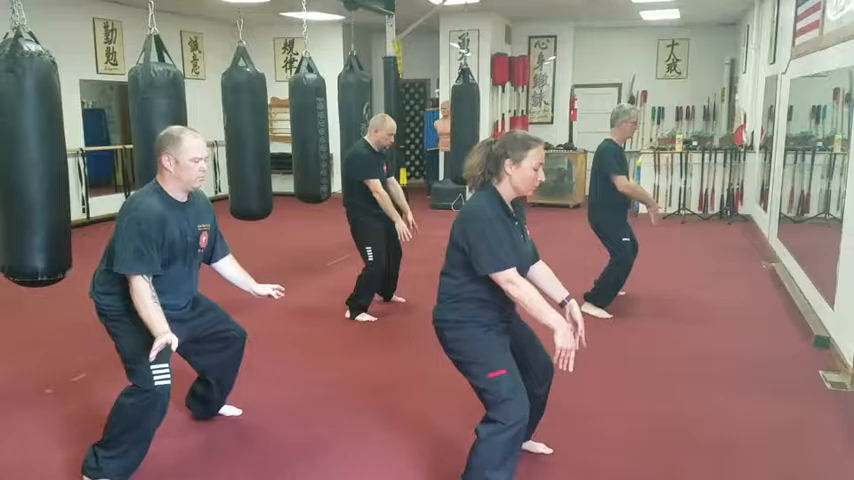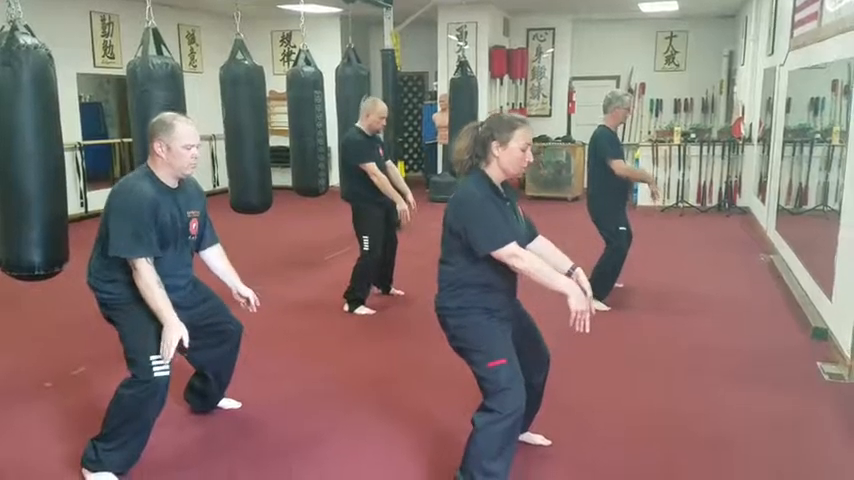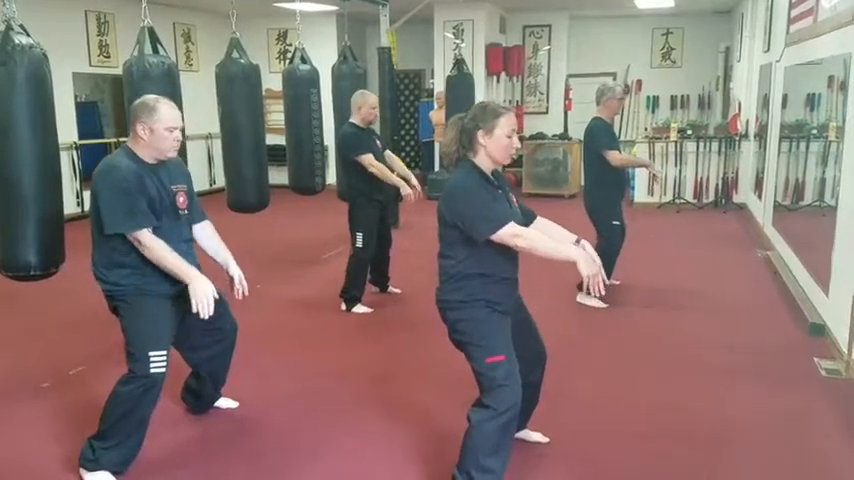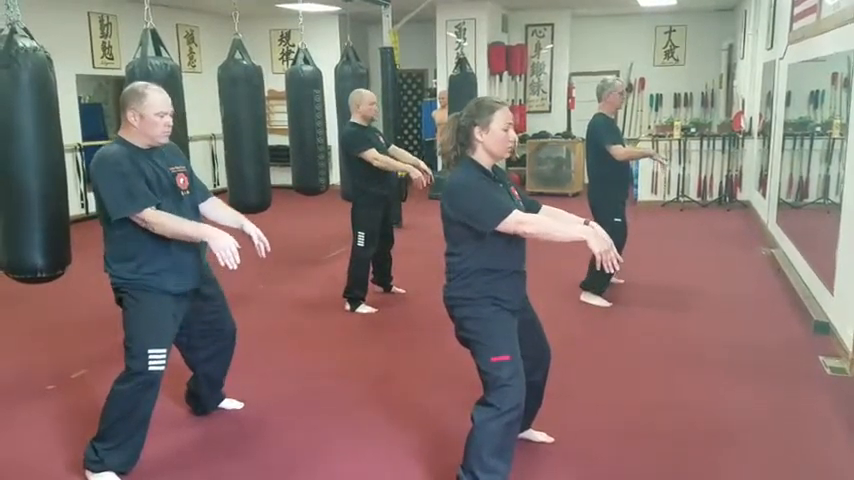
dt=0.4s
person 1, frame 1
left shoulder: (199, 203)
right shoulder: (144, 212)
left elbow: (220, 257)
right elbow: (139, 282)
left wrist: (254, 286)
right wrist: (162, 331)
left hip: (181, 301)
right hip: (129, 308)
left knee: (231, 338)
right knee: (154, 387)
left ankle: (205, 403)
person 1, frame 2
left shoulder: (191, 189)
right shoulder: (134, 195)
left elbow: (209, 246)
right elbow: (141, 267)
left wrist: (237, 285)
right wrist: (170, 321)
left hip: (179, 285)
right hip: (128, 294)
left knee: (227, 330)
right knee: (152, 375)
left ankle: (204, 396)
person 1, frame 3
left shoulder: (175, 168)
right shoulder: (116, 173)
left elbow: (199, 222)
right elbow: (143, 239)
left wrist: (229, 261)
right wrist: (193, 277)
left hip: (184, 277)
right hip: (137, 286)
left knee: (221, 330)
right knee: (148, 372)
left ankle: (202, 397)
person 1, frame 4
left shoulder: (171, 152)
right shoulder: (112, 161)
left elbow: (203, 200)
right elbow: (149, 218)
left wrist: (243, 222)
right wrist: (209, 235)
left hip: (193, 274)
right hip: (146, 284)
left knee: (219, 334)
right knee: (144, 370)
left ankle: (206, 398)
person 2, frame 1
left shoulder: (513, 208)
right shoulder: (480, 215)
left elbow: (533, 264)
right elbow: (510, 281)
left wrist: (568, 302)
right wrist: (557, 325)
left hip: (499, 314)
right hip: (468, 323)
left knee: (539, 371)
right knee: (510, 408)
left ankle: (518, 437)
person 2, frame 2
left shoulder: (503, 191)
right shoulder: (471, 198)
left elbow: (534, 240)
right elbow: (514, 257)
left wrist: (574, 270)
right wrist: (568, 288)
left hip: (500, 301)
right hip: (471, 310)
left knee: (535, 362)
right knee: (506, 396)
left ankle: (515, 429)
person 2, frame 3
left shoulder: (495, 180)
right shoulder: (463, 188)
left elbow: (534, 221)
right elbow: (516, 237)
left wrist: (579, 242)
right wrist: (577, 255)
left hip: (502, 295)
right hip: (471, 303)
left knee: (532, 359)
right knee: (502, 391)
left ankle: (513, 426)
person 2, frame 4
left shoulder: (496, 177)
right shoulder: (464, 185)
left elbow: (540, 209)
right elbow: (523, 224)
left wrist: (587, 224)
right wrist: (586, 233)
left hip: (508, 293)
right hip: (479, 301)
left knee: (536, 359)
right knee: (505, 389)
left ankle: (517, 425)
person 3, frame 1
left shoulder: (615, 149)
right shoulder: (608, 150)
left elbow: (626, 182)
right elbow: (623, 186)
left wrist: (647, 201)
right wrist: (650, 203)
left hip: (613, 212)
right hip: (604, 214)
left knee: (630, 249)
right knee: (623, 257)
left ankle: (607, 286)
right ankle: (592, 301)
person 3, frame 2
left shoulder: (609, 134)
right shoulder: (603, 136)
left elbow: (620, 168)
right elbow: (620, 169)
left wrist: (644, 178)
right wrist: (649, 179)
left hip: (611, 200)
right hip: (603, 202)
left knee: (624, 239)
right knee: (617, 246)
left ankle: (604, 279)
right ankle: (592, 295)
person 3, frame 3
left shoulder: (604, 126)
right shoulder: (597, 127)
left elbow: (614, 159)
right elbow: (615, 159)
left wrist: (640, 165)
right wrist: (645, 163)
left hip: (608, 194)
right hip: (600, 196)
left knee: (616, 236)
right knee: (609, 240)
left ankle: (601, 275)
right ankle: (586, 291)
person 3, frame 4
left shoulder: (607, 122)
right shoulder: (600, 123)
right elbow: (620, 153)
left wrist: (640, 161)
right wrist: (650, 153)
left hip: (612, 190)
right hip: (604, 192)
left knee: (617, 235)
right knee: (609, 238)
left ankle: (603, 274)
right ankle: (590, 290)
person 4, frame 1
left shoulder: (380, 153)
right shoulder: (360, 155)
left elbow: (392, 184)
right elbow: (377, 191)
left wrist: (407, 212)
right wrist: (397, 220)
left hip: (379, 212)
right hip: (362, 215)
left knee: (394, 252)
right knee: (376, 262)
left ankle: (386, 292)
right ankle: (355, 308)
person 4, frame 2
left shoulder: (374, 138)
right shoulder: (354, 140)
left elbow: (389, 167)
right elbow: (374, 175)
left wrist: (407, 193)
right wrist: (398, 200)
left hip: (381, 201)
right hip: (365, 204)
left knee: (389, 244)
right knee: (371, 252)
left ankle: (383, 285)
right ankle: (353, 301)
person 4, frame 3
left shoulder: (370, 132)
right shoulder: (349, 135)
left elbow: (389, 156)
right elbow: (372, 165)
left wrist: (410, 176)
right wrist: (401, 185)
left hip: (379, 198)
right hip: (362, 201)
left knee: (383, 243)
right knee: (363, 249)
left ankle: (380, 283)
right ankle: (350, 300)
person 4, frame 4
left shoulder: (372, 131)
right shoulder: (351, 134)
left elbow: (394, 150)
right elbow: (376, 160)
left wrist: (418, 162)
right wrist: (409, 169)
left hip: (382, 198)
right hip: (366, 200)
left knee: (385, 243)
right knee: (364, 248)
left ankle: (384, 282)
right ankle: (353, 300)
